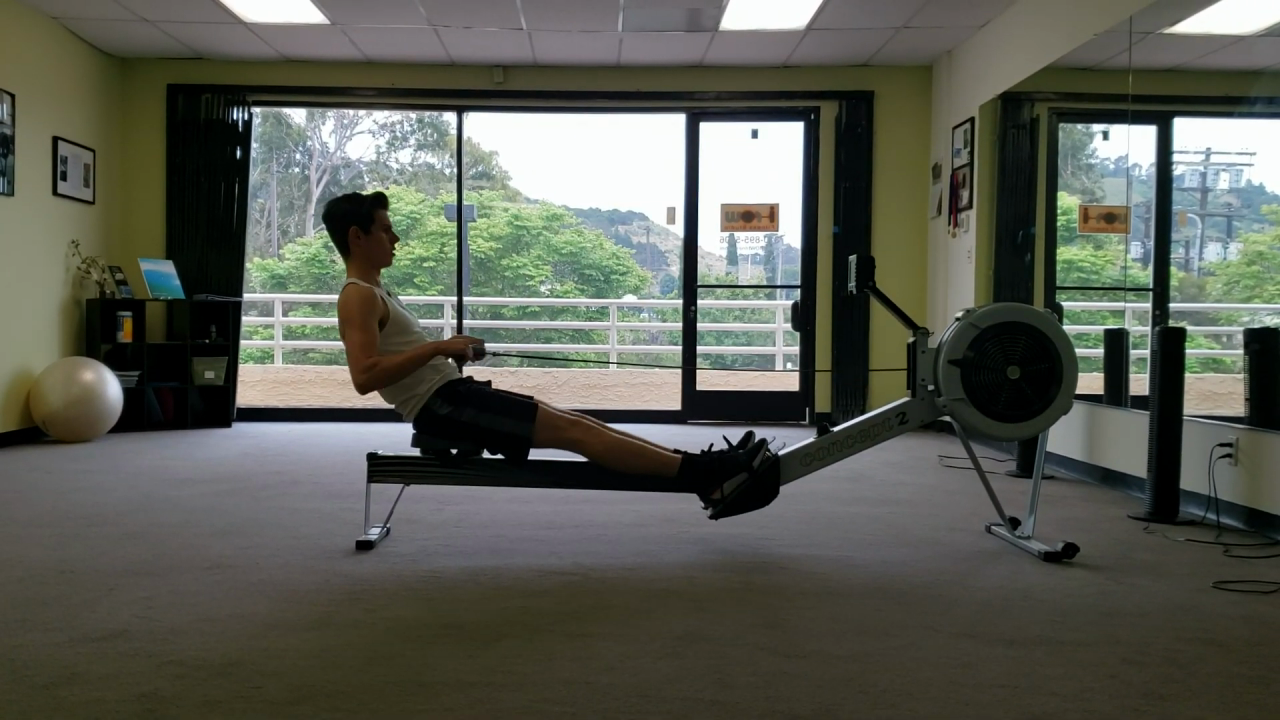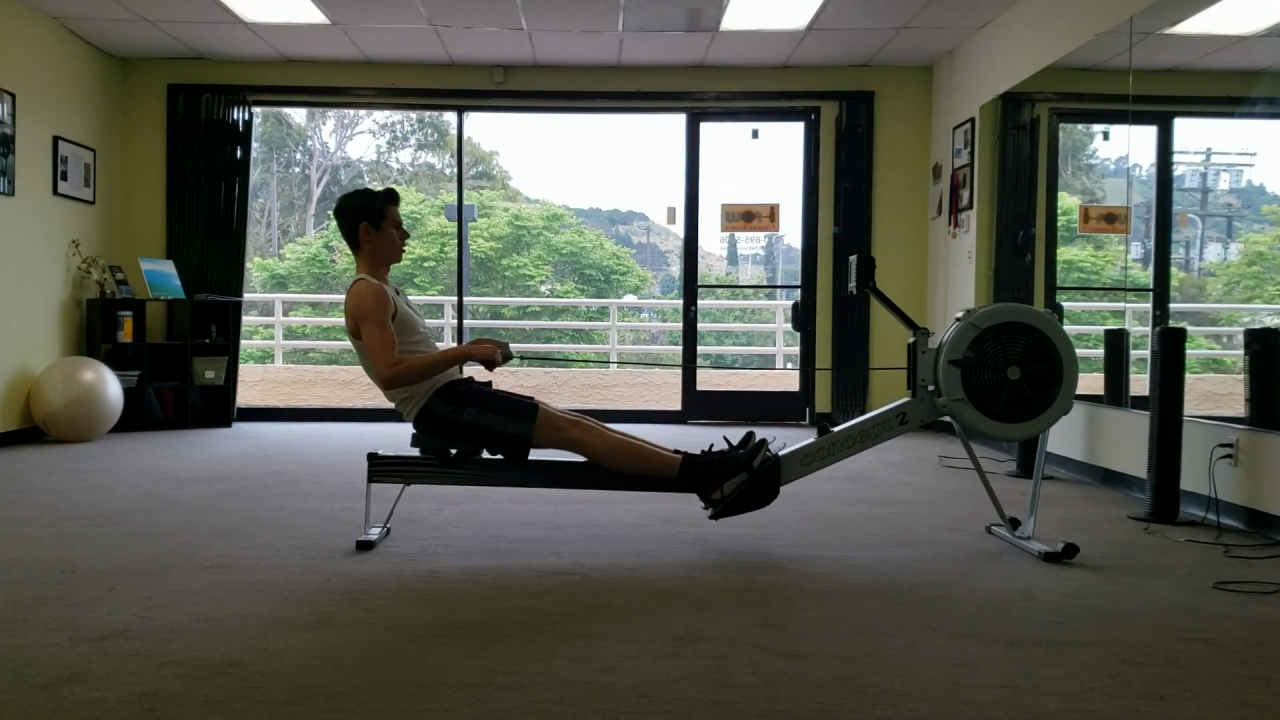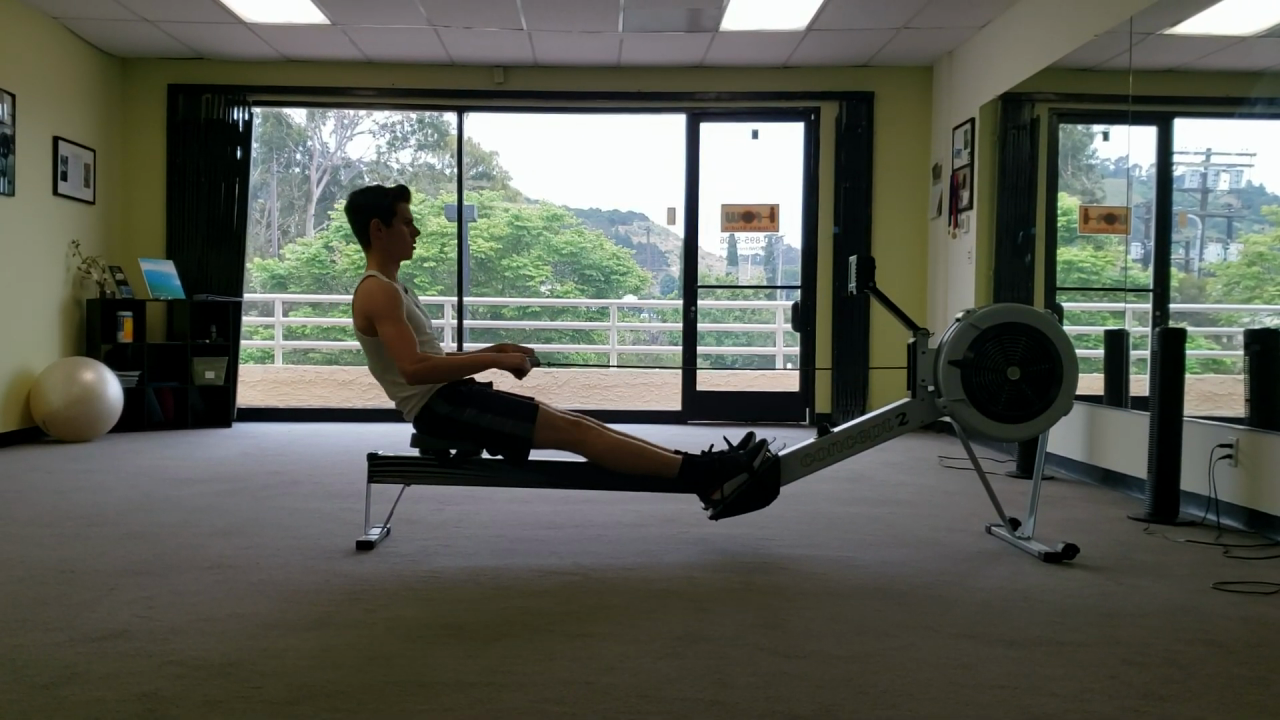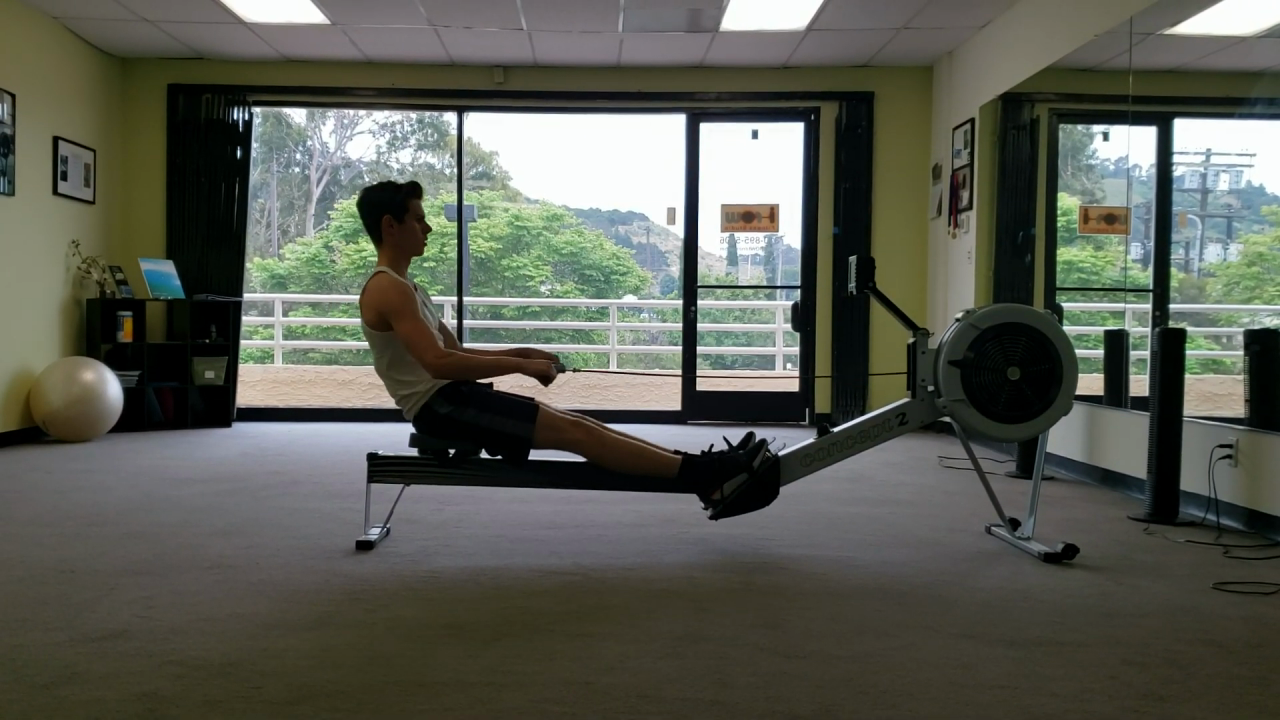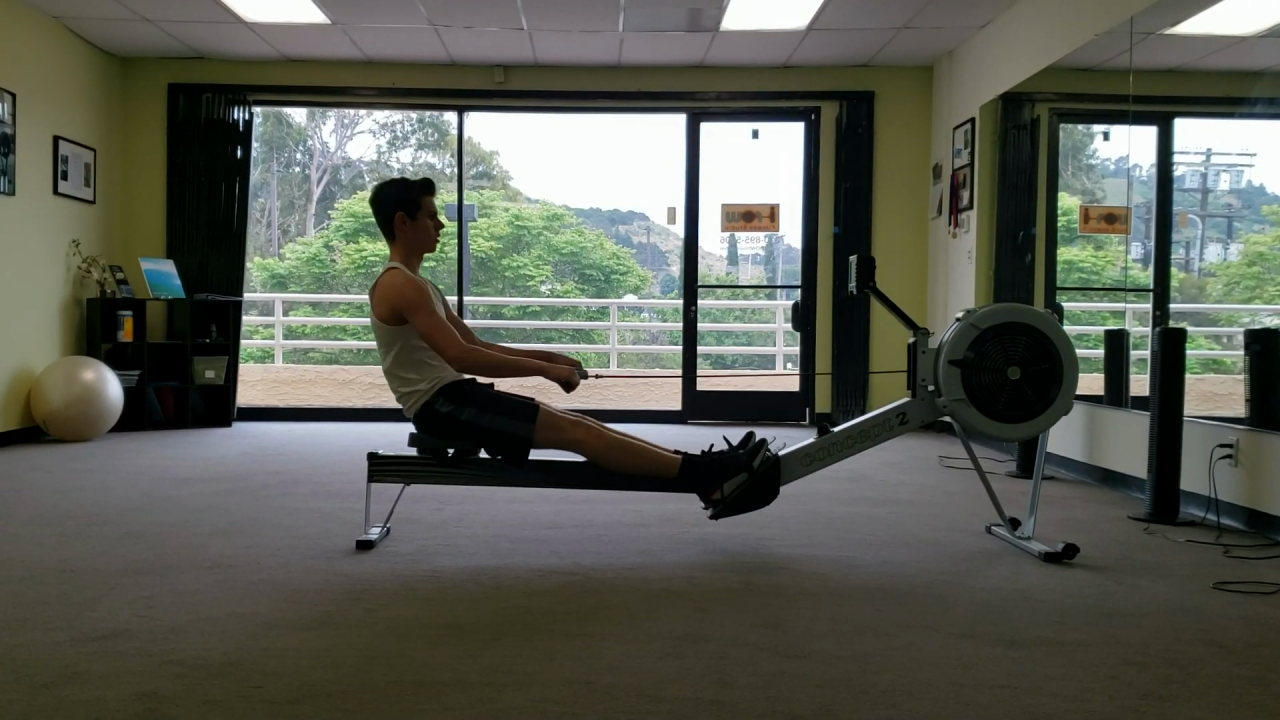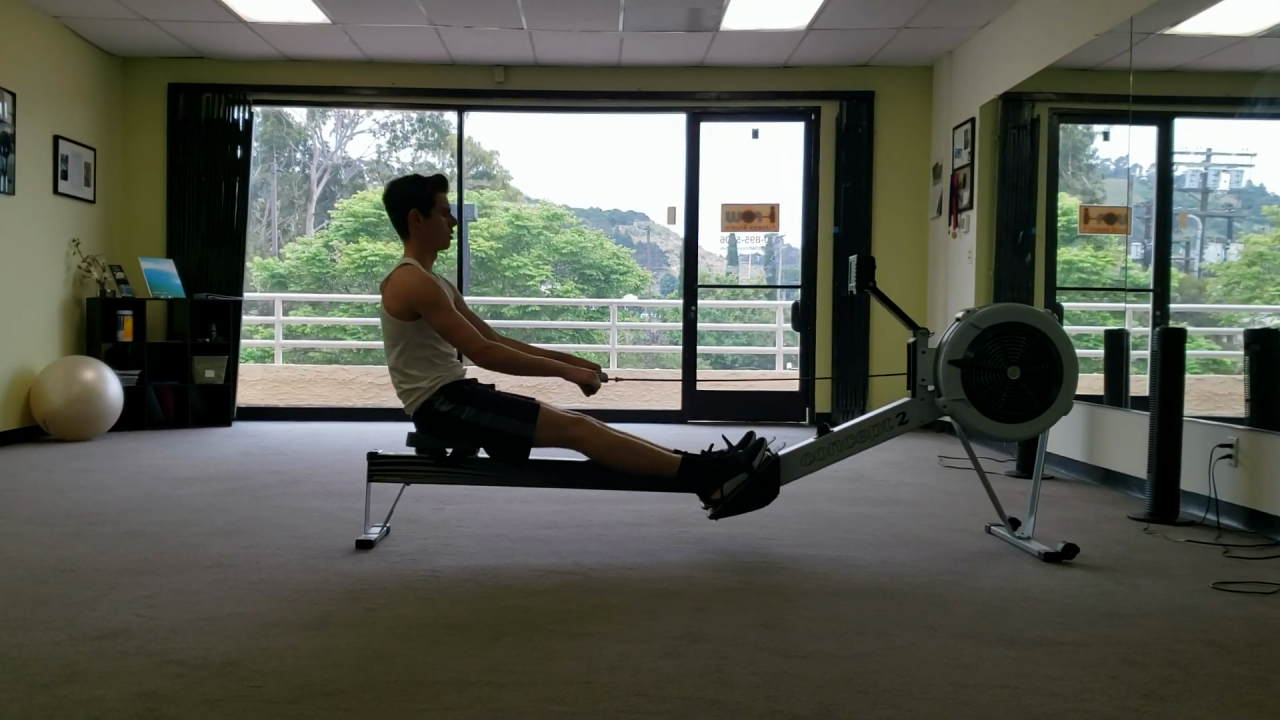
dt=0.1s
person 1, frame 1
left shoulder: (375, 293)
right shoulder: (358, 298)
right elbow: (365, 377)
left wrist: (448, 351)
right wrist: (439, 346)
left hip: (452, 394)
right hip: (440, 406)
left knee: (578, 421)
right knee: (572, 430)
left ankle: (701, 466)
right ankle: (702, 473)
person 1, frame 2
left shoulder: (384, 291)
right shoulder: (367, 295)
right elbow: (391, 373)
left wrist: (468, 352)
right wrist: (463, 350)
left hip: (455, 395)
right hip: (441, 407)
left knee: (578, 423)
right knee: (573, 432)
left ankle: (700, 467)
right ankle: (702, 475)
person 1, frame 3
left shoulder: (392, 288)
right shoulder: (377, 292)
right elbow: (414, 369)
left wrist: (492, 352)
right wrist: (491, 358)
left hip: (450, 398)
right hip: (440, 407)
left knee: (576, 422)
right knee: (573, 430)
left ankle: (701, 467)
right ankle: (702, 474)
person 1, frame 4
left shoulder: (403, 286)
right shoulder: (388, 288)
left elbow: (452, 354)
right elbow: (438, 364)
left wrist: (516, 354)
right wrist: (516, 363)
left hip: (454, 399)
right hip: (440, 407)
left knee: (578, 423)
right knee: (573, 431)
left ankle: (701, 467)
right ankle: (701, 474)
person 1, frame 5
left shoulder: (416, 284)
right shoulder: (399, 285)
left elbow: (477, 346)
right elbow: (462, 357)
left wrist: (548, 356)
right wrist: (544, 368)
left hip: (452, 397)
right hip: (440, 406)
left knee: (579, 423)
right knee: (573, 431)
left ankle: (701, 468)
right ankle: (704, 474)
person 1, frame 6
left shoulder: (431, 281)
right shoulder: (412, 281)
left elbow: (497, 341)
right elbow: (483, 353)
left wrist: (566, 359)
right wrist: (564, 371)
left hip: (454, 398)
right hip: (441, 406)
left knee: (579, 422)
right knee: (575, 429)
left ankle: (699, 468)
right ankle: (703, 475)
